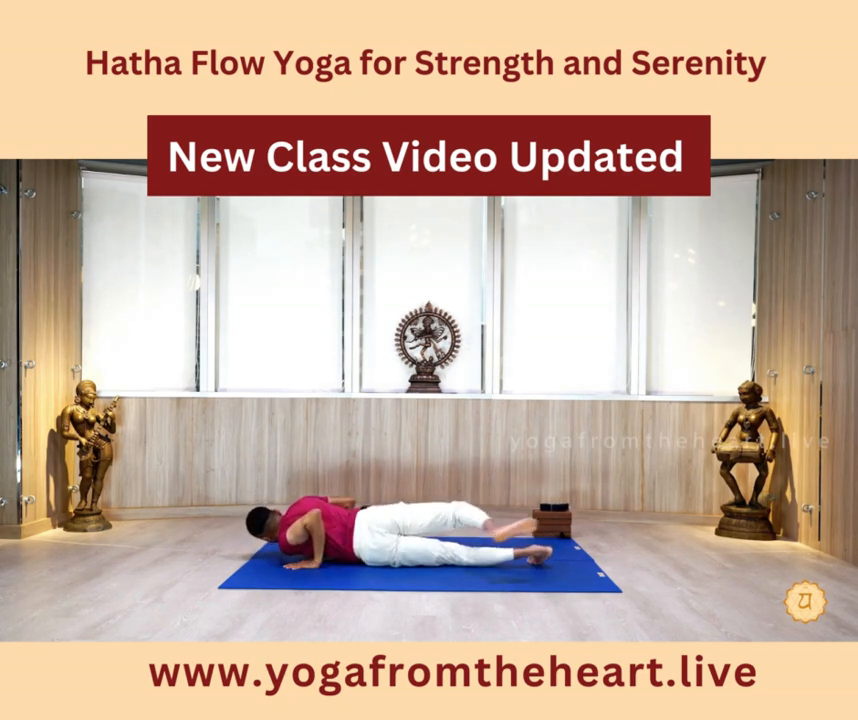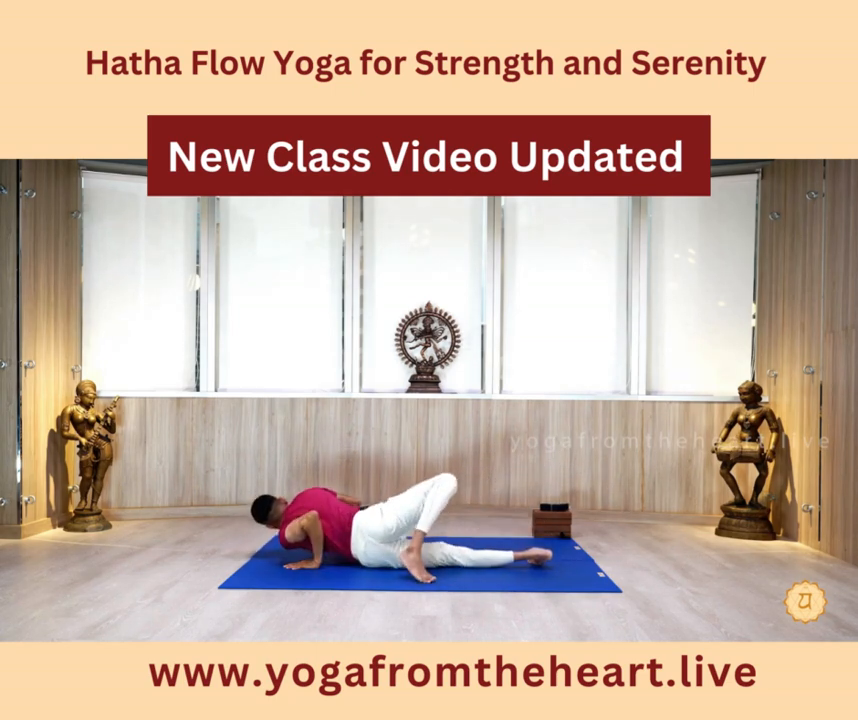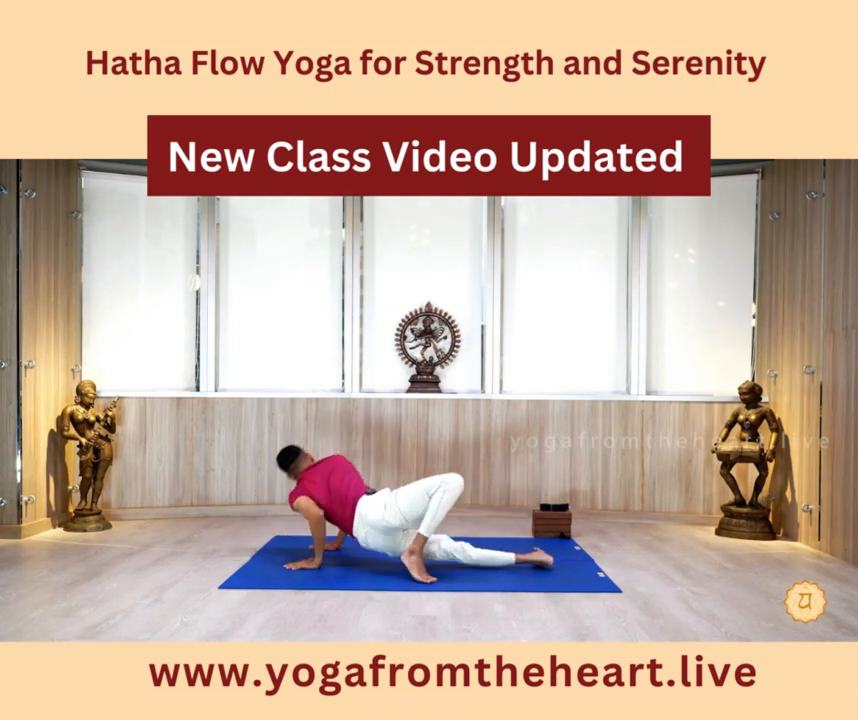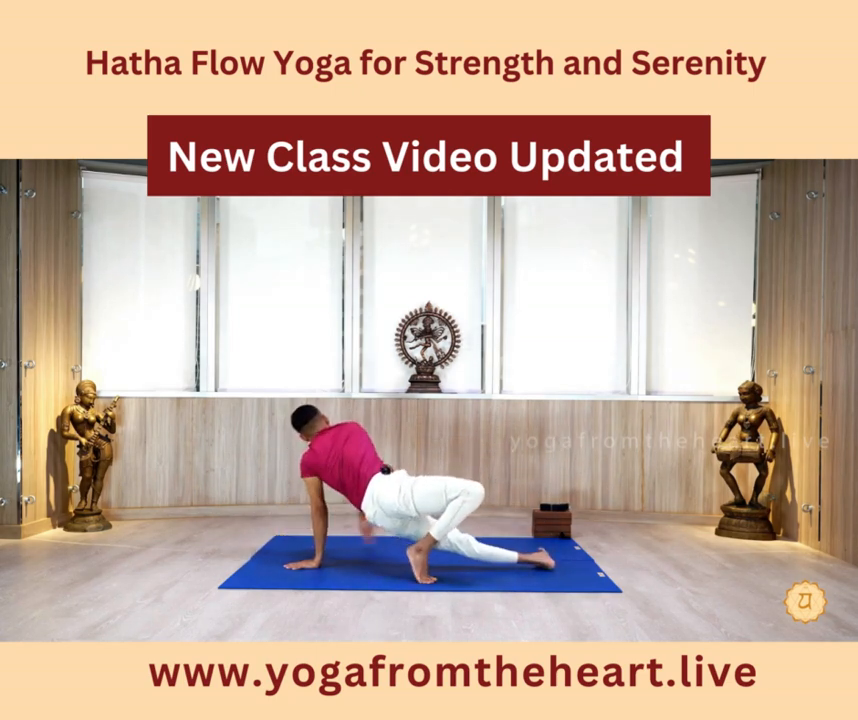
dt=0.5s
person 1, frame 1
left shoulder: (288, 540)
right shoulder: (302, 503)
left elbow: (313, 518)
right elbow: (348, 501)
left wrist: (316, 559)
left hip: (371, 549)
right hip: (375, 517)
left knee: (453, 554)
right knee: (457, 508)
left ankle: (524, 551)
right ankle: (490, 527)
person 1, frame 2
left shoulder: (287, 534)
right shoulder: (309, 493)
left elbow: (310, 520)
left wrist: (317, 559)
left hip: (367, 552)
right hip: (372, 523)
left knee: (452, 554)
person 1, frame 3
left shoulder: (296, 494)
right shoulder: (335, 460)
left elbow: (317, 516)
left wrist: (318, 556)
right wrist: (339, 540)
left hip: (369, 535)
right hip: (376, 510)
left knee: (451, 549)
right knee: (452, 481)
person 1, frame 4
left shoulder: (308, 460)
right shoulder: (352, 428)
left elbow: (318, 509)
left wrist: (317, 558)
left hip: (377, 512)
right hip: (389, 489)
left knee: (458, 541)
right knee: (473, 491)
left ankle: (527, 558)
